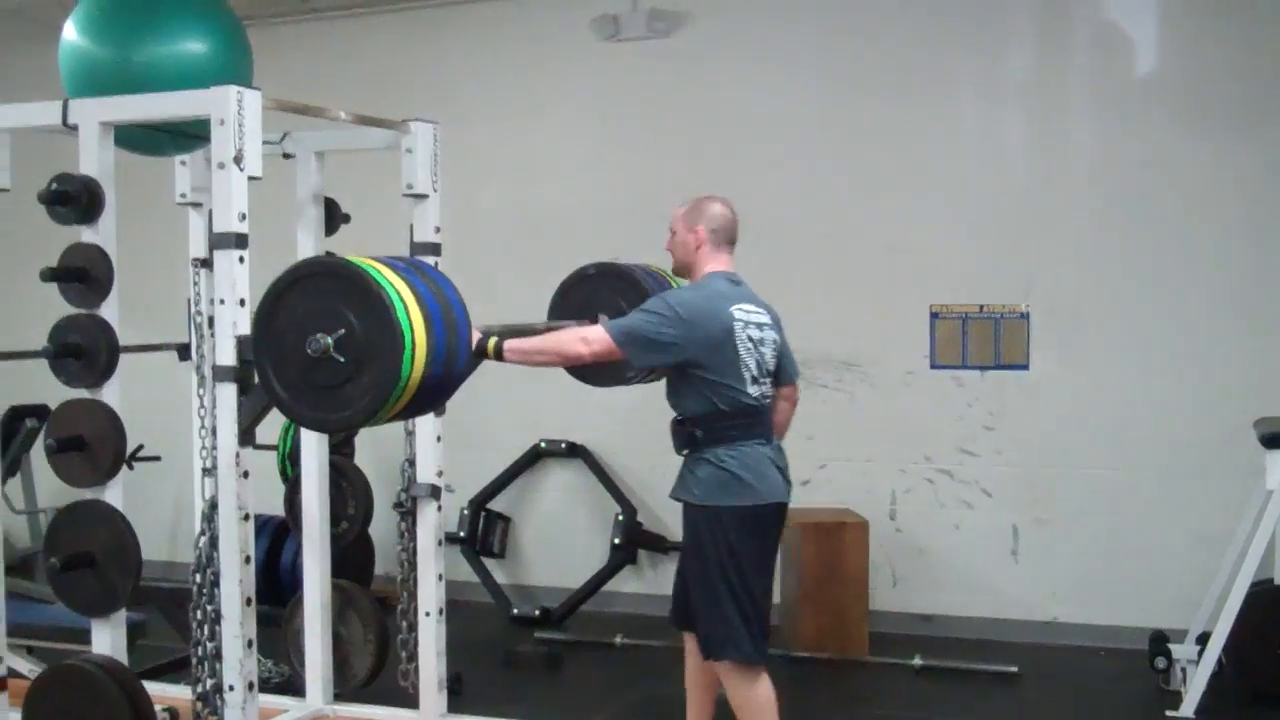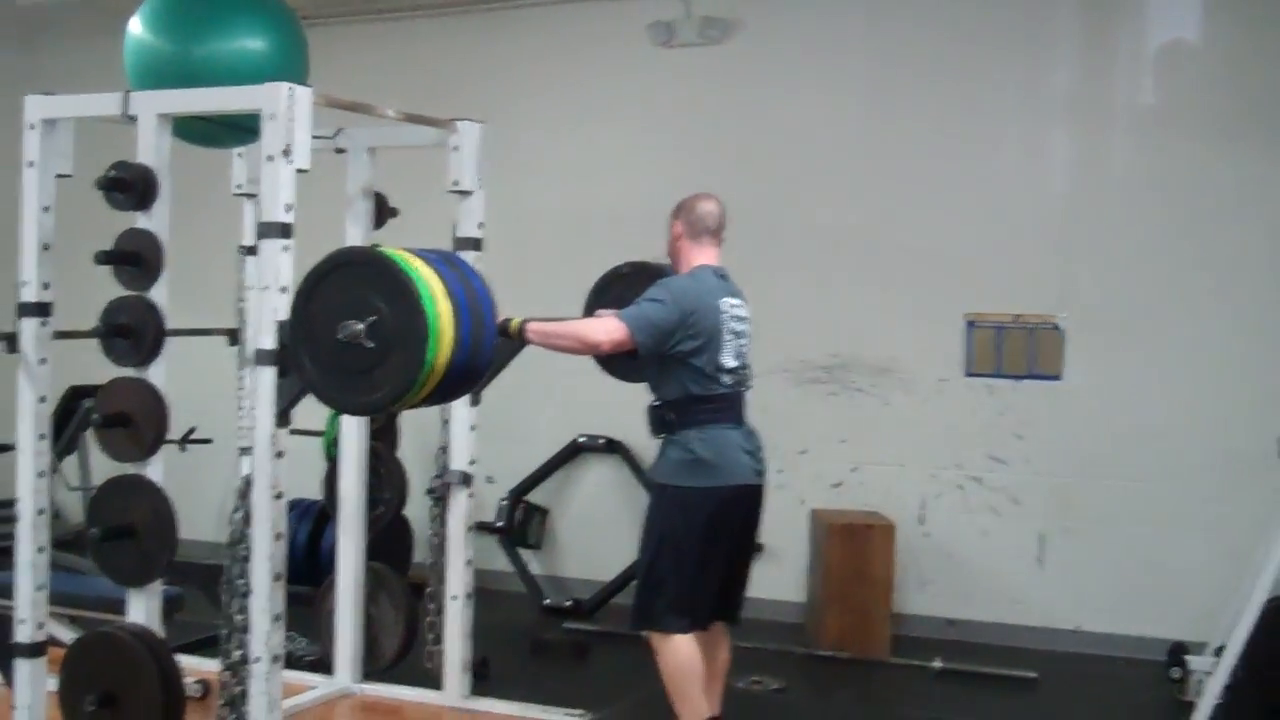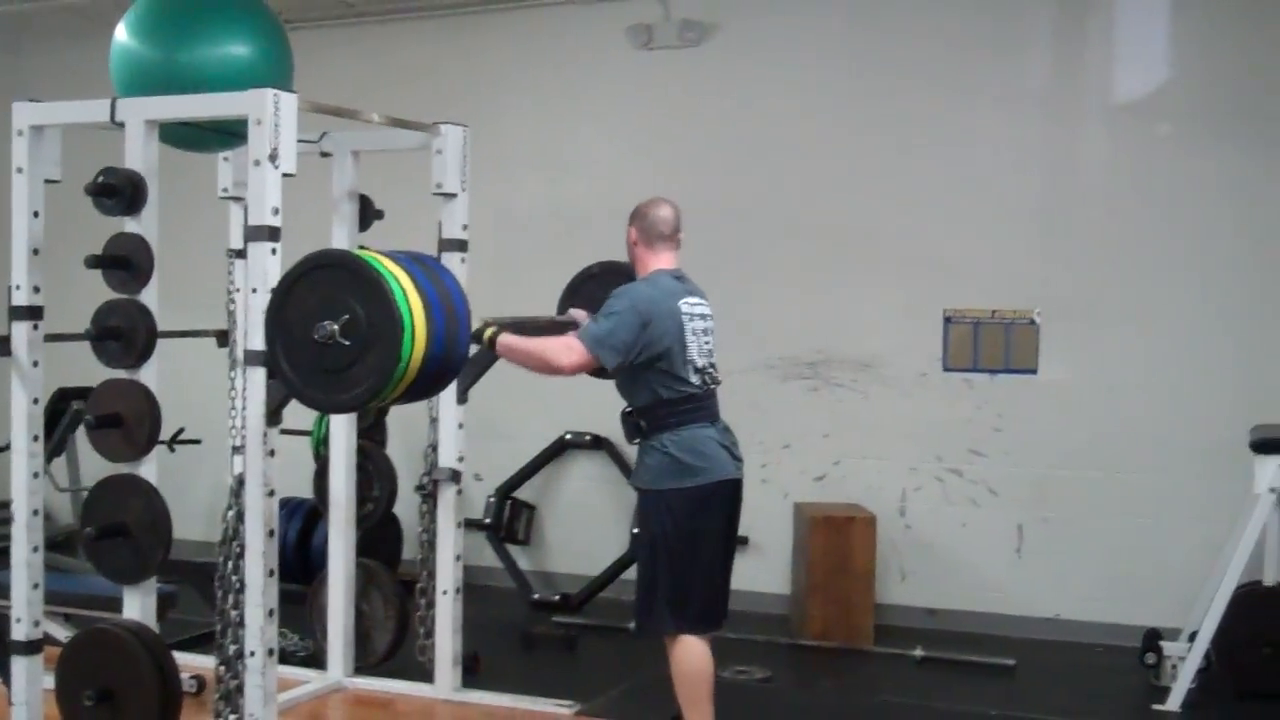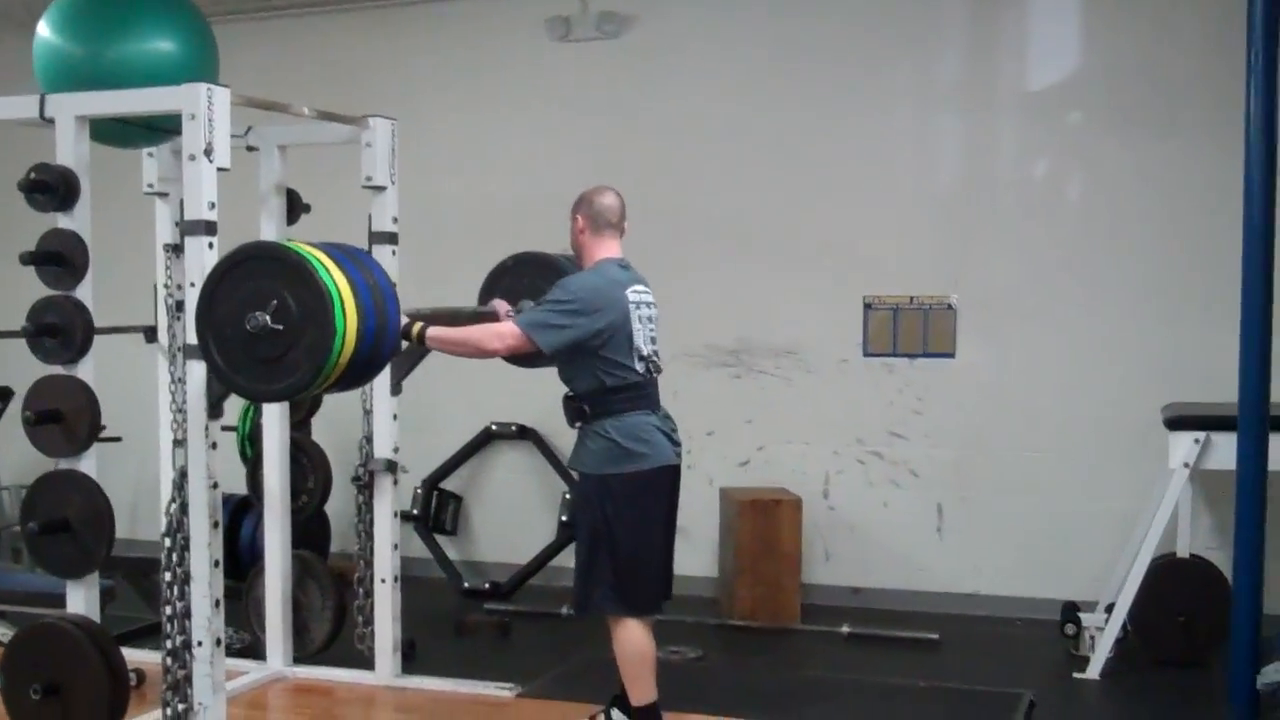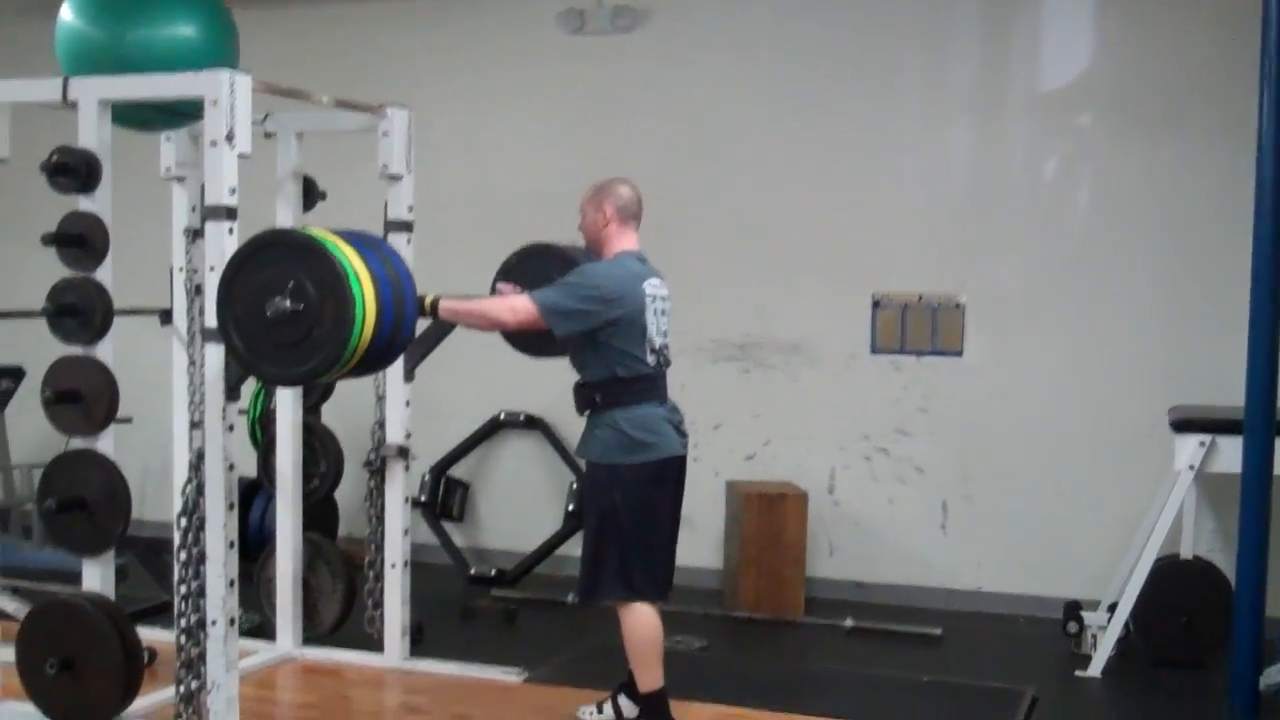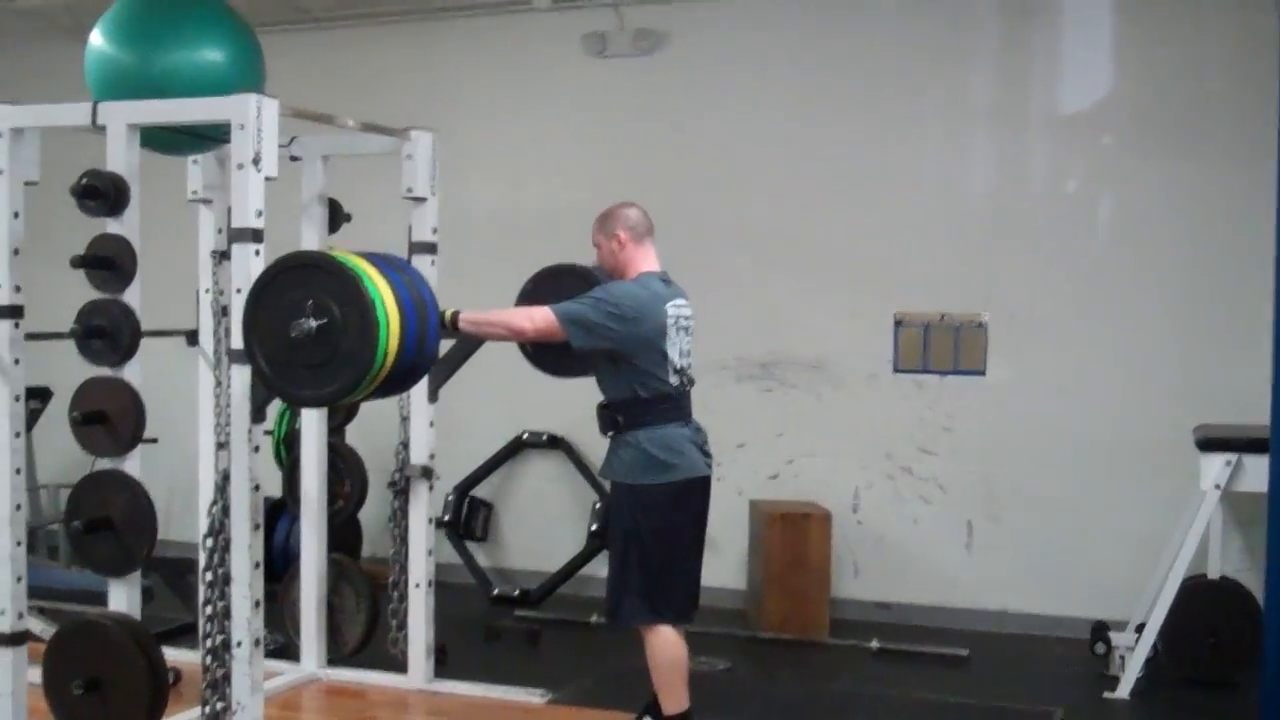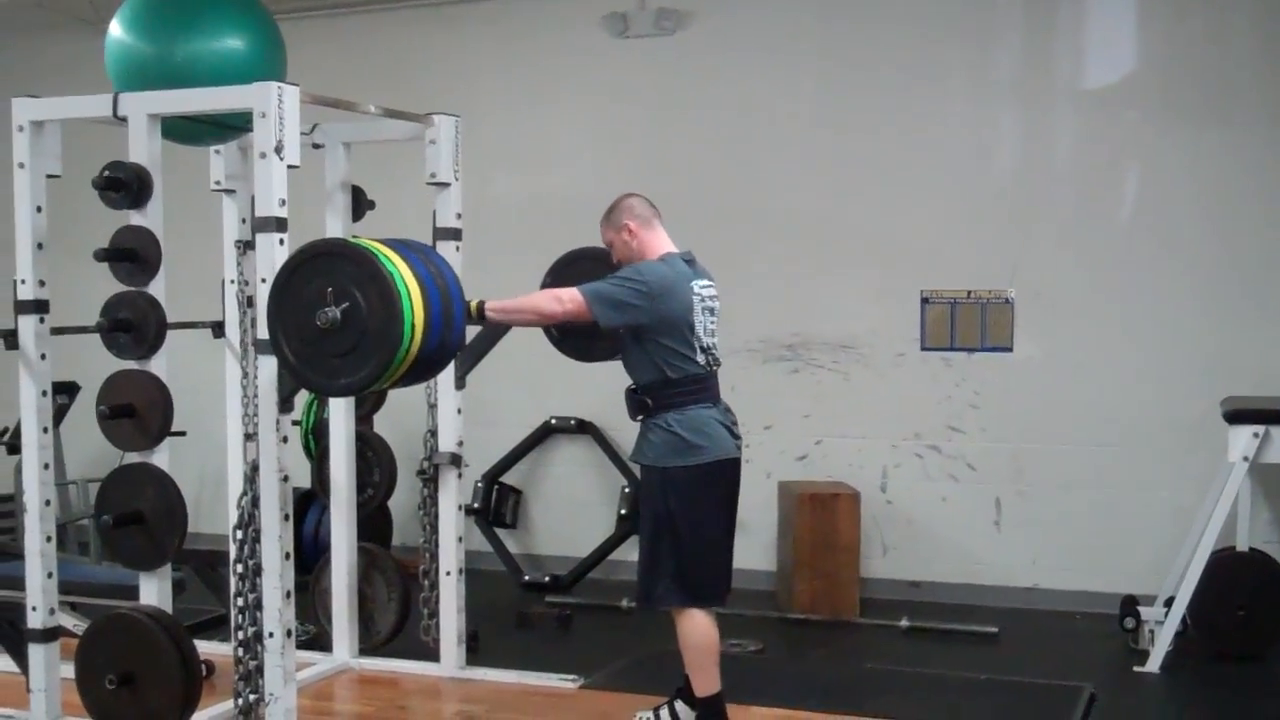
dt=0.5s
person 1, frame 1
left shoulder: (687, 308)
right shoulder: (760, 310)
left elbow: (585, 346)
right elbow: (787, 394)
left wrist: (490, 345)
left hip: (724, 487)
right hip: (760, 480)
left knee: (730, 645)
right knee: (700, 622)
person 1, frame 2
left shoulder: (678, 293)
right shoulder: (730, 296)
left elbow: (603, 337)
left wrist: (516, 327)
right wrist: (624, 321)
left hip: (697, 468)
right hip: (739, 466)
left knee: (666, 618)
right knee: (709, 615)
person 1, frame 3
left shoulder: (637, 300)
right shoulder: (688, 295)
left elbow: (567, 357)
left wrist: (489, 337)
right wrist: (593, 324)
left hip: (680, 469)
right hip: (711, 463)
left knee: (680, 619)
right knee: (690, 611)
person 1, frame 4
left shoulder: (586, 290)
right shoulder: (630, 284)
left elbow: (500, 342)
left wrist: (416, 331)
right wrist: (520, 316)
left hip: (619, 456)
right hip: (648, 450)
left knee: (624, 601)
right knee: (632, 597)
person 1, frame 5
left shoulder: (605, 279)
right shoulder: (642, 275)
left elbow: (511, 317)
left wrist: (433, 305)
right wrist: (521, 297)
left hip: (628, 444)
right hip: (651, 439)
left knee: (631, 588)
right knee: (636, 582)
person 1, frame 6
left shoulder: (627, 300)
right shoulder: (668, 296)
left elbow: (531, 325)
left wrist: (453, 319)
left hip: (651, 465)
right hip: (677, 461)
left knee: (655, 610)
right knee: (660, 605)
person 1, frame 7
left shoulder: (652, 281)
right shoulder: (691, 275)
left elbow: (557, 306)
left wrist: (478, 309)
left hip: (682, 448)
right hip: (705, 441)
left knee: (687, 592)
right knee: (691, 587)
